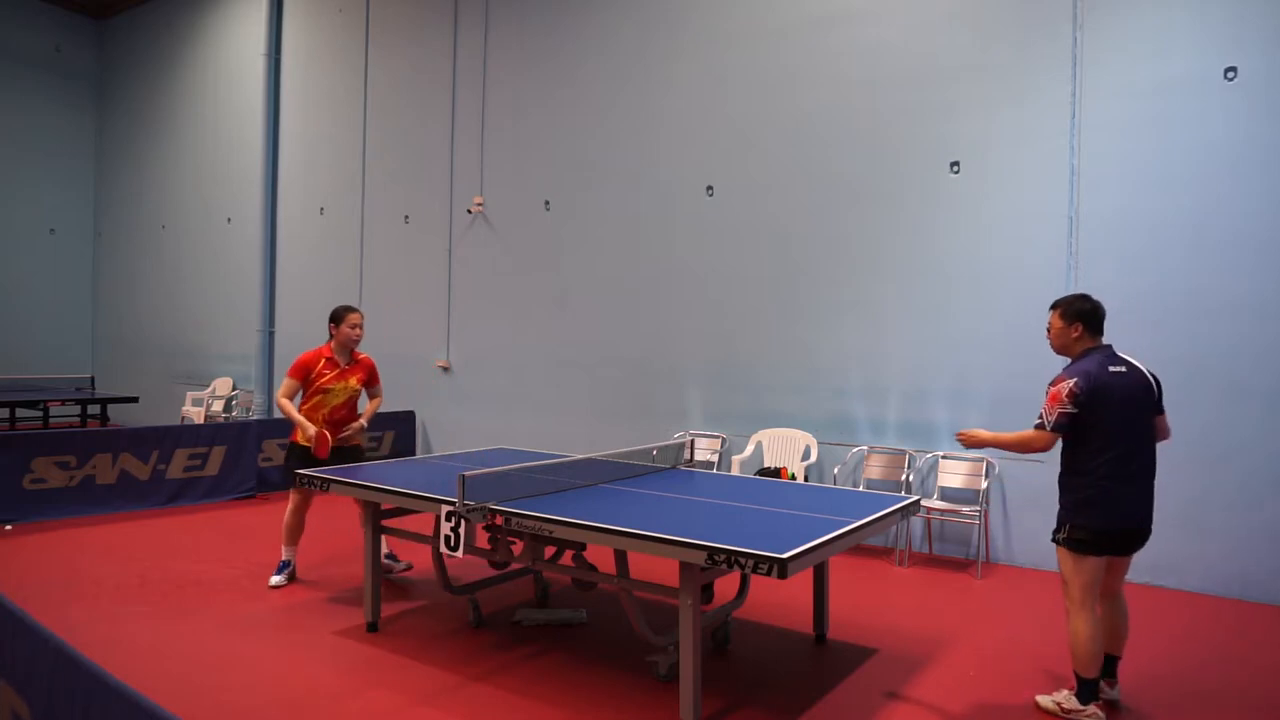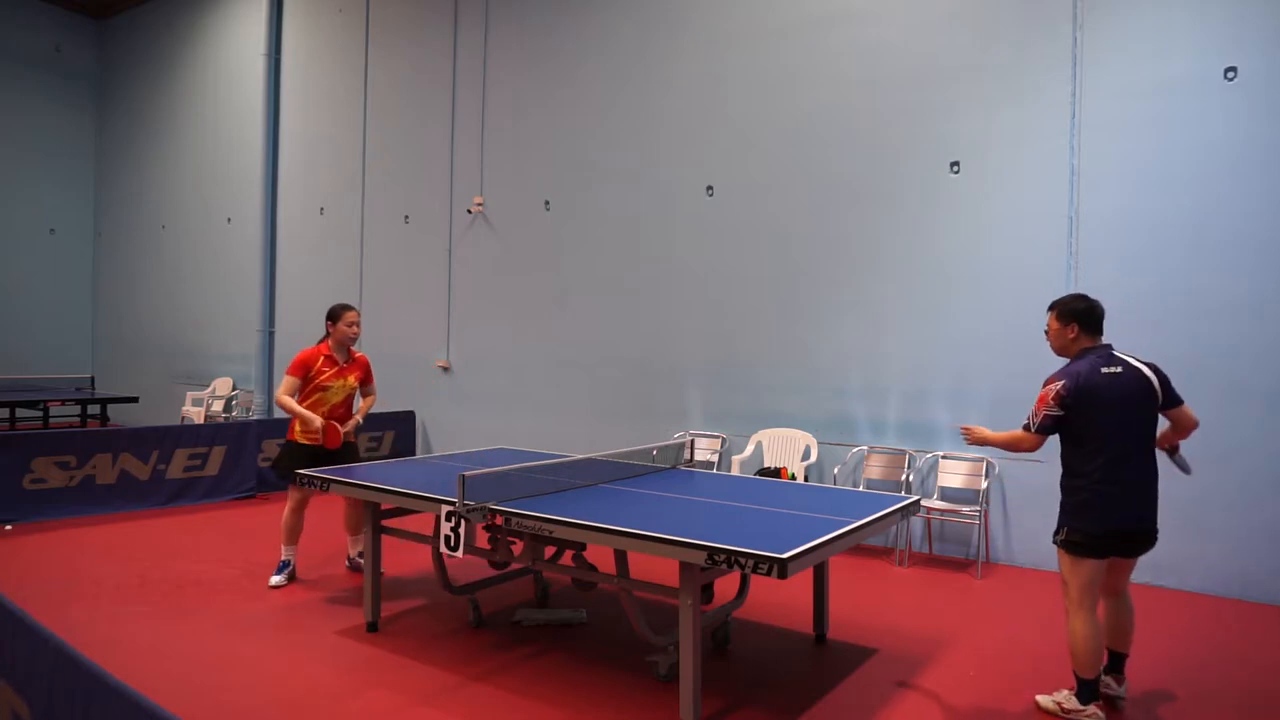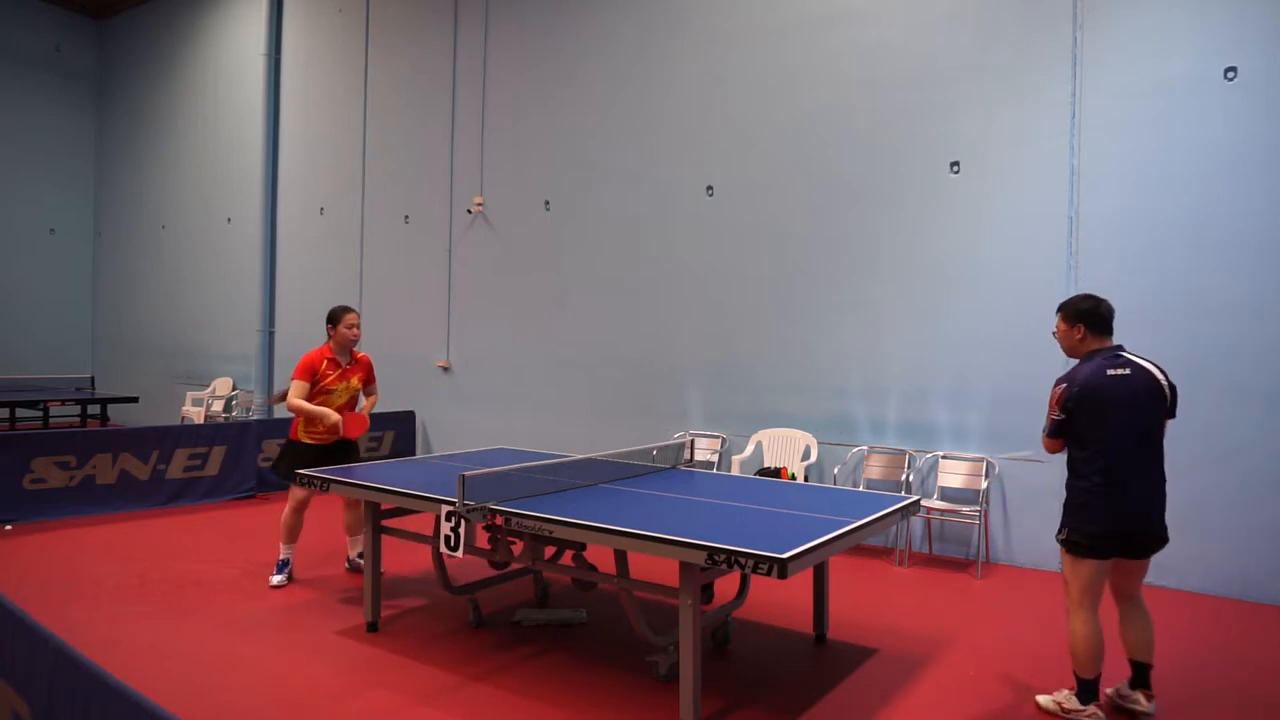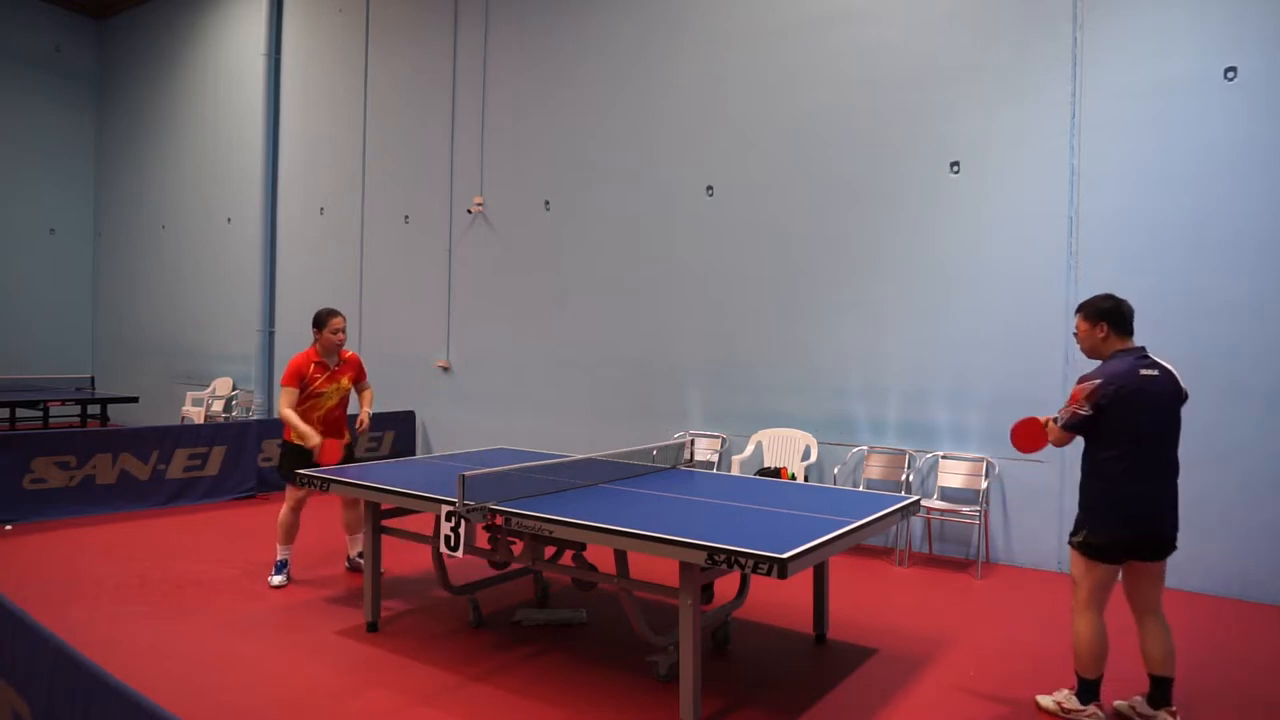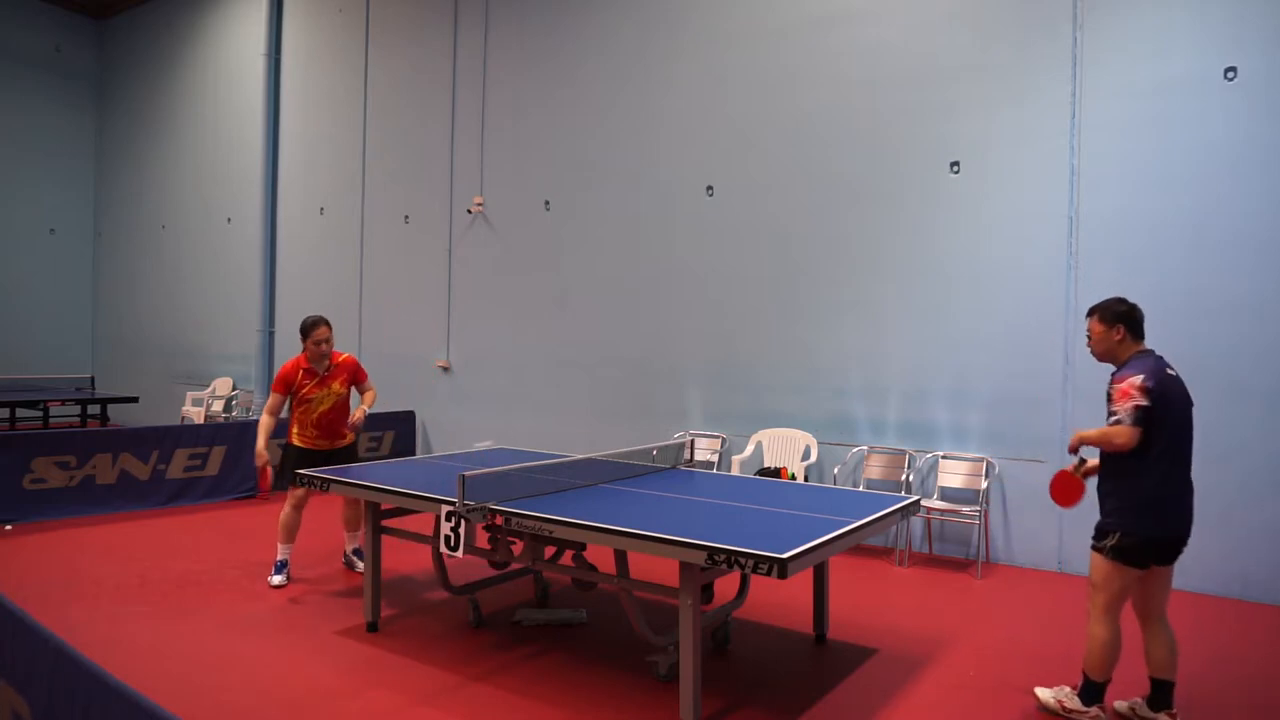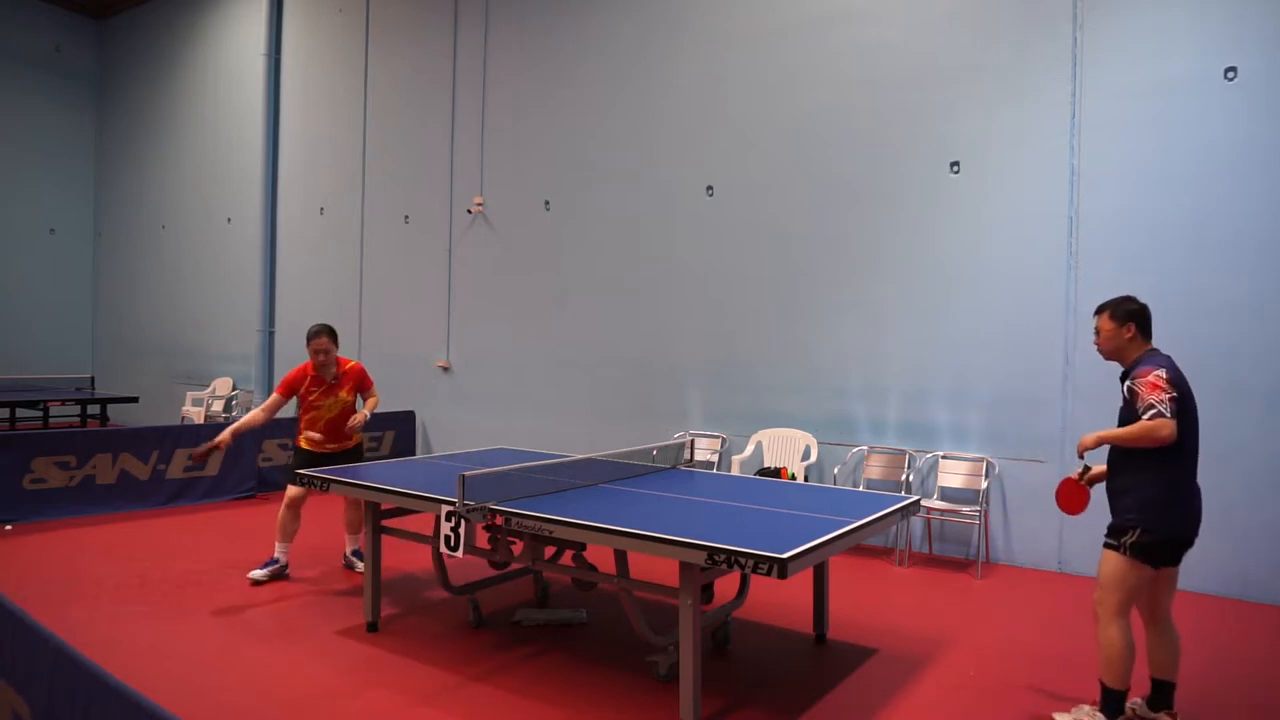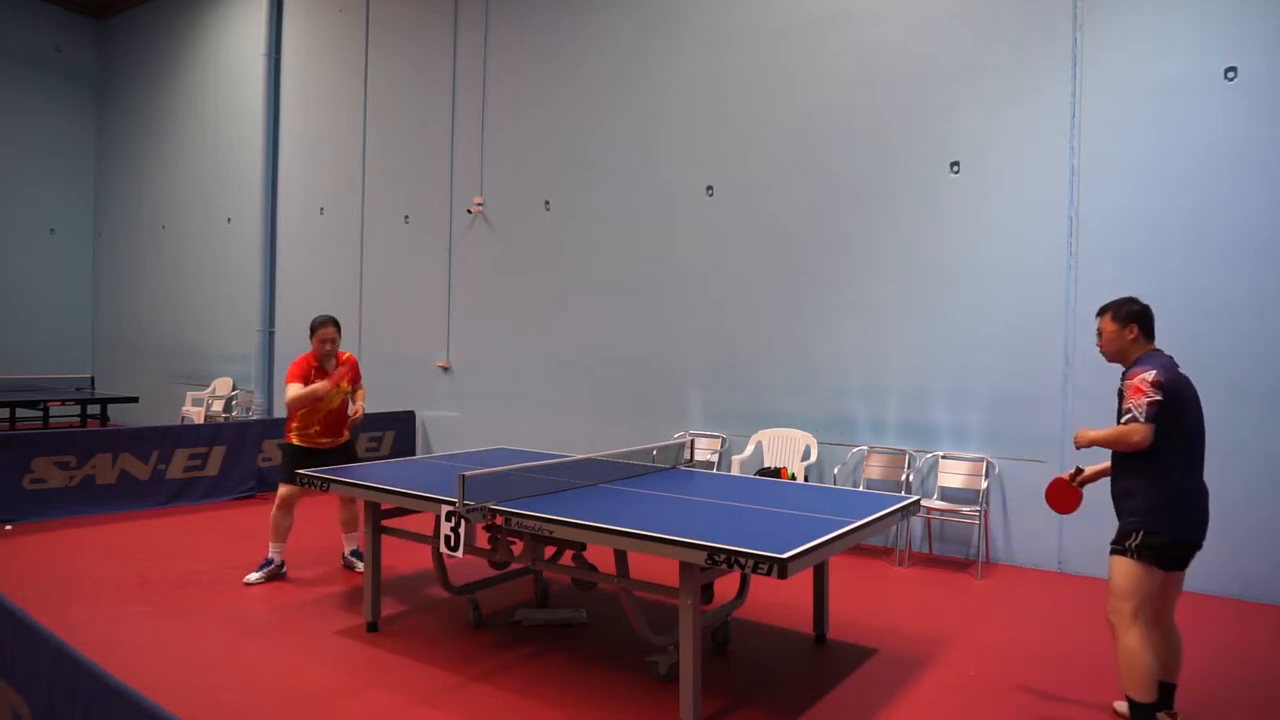
dt=0.2s
person 1, frame 1
left shoulder: (1072, 381)
right shoulder: (1141, 374)
left elbow: (1041, 440)
right elbow: (1161, 431)
left wrist: (985, 438)
left hip: (1089, 511)
right hip: (1136, 510)
left knee: (1080, 606)
right knee: (1111, 593)
right ankle: (1108, 678)
person 1, frame 2
left shoulder: (1064, 383)
right shoulder: (1144, 372)
left elbow: (1028, 441)
right elbow: (1187, 423)
left wrist: (986, 437)
right wrist: (1159, 441)
left hip: (1088, 513)
right hip: (1139, 511)
left knee: (1080, 606)
right knee: (1116, 592)
right ankle: (1114, 676)
person 1, frame 3
left shoulder: (1071, 385)
right shoulder: (1155, 375)
left elbow: (1053, 445)
left wrist: (1069, 430)
left hip: (1091, 515)
right hip: (1145, 513)
left knee: (1081, 607)
right knee: (1129, 597)
person 1, frame 4
left shoulder: (1098, 382)
right shoulder: (1170, 377)
left elbow: (1059, 437)
left wrist: (1059, 418)
right wrist: (1073, 417)
left hip: (1107, 517)
right hip: (1158, 516)
left knee: (1087, 608)
right knee: (1148, 609)
person 1, frame 5
left shoulder: (1132, 378)
right shoulder: (1168, 376)
left elbow: (1125, 438)
left wrist: (1085, 437)
right wrist: (1097, 464)
left hip: (1133, 518)
right hip: (1171, 517)
left knee: (1101, 610)
right knee: (1153, 614)
person 1, frame 6
left shoulder: (1150, 373)
right shoulder: (1158, 372)
left elbow: (1162, 431)
left wrist: (1101, 436)
right wrist: (1103, 472)
left hip: (1149, 516)
right hip: (1172, 515)
left knee: (1109, 610)
right knee: (1156, 614)
person 1, frame 7
left shoulder: (1144, 375)
right shoulder: (1168, 374)
left elbow: (1137, 437)
left wrist: (1091, 437)
right wrist: (1096, 472)
left hip: (1153, 518)
right hip: (1181, 517)
left knee: (1124, 619)
right knee: (1159, 616)
person 2, frame 1
left shoulder: (365, 365)
right shoulder: (309, 360)
left elbow: (376, 397)
right elbow: (282, 398)
left wrist: (362, 422)
right wrist: (304, 424)
left hip: (347, 443)
right hip: (309, 444)
right knee: (298, 503)
left ankle: (385, 557)
right ankle: (287, 563)
person 2, frame 2
left shoulder: (361, 362)
right shoulder: (308, 358)
left elbow: (370, 395)
right elbow: (282, 397)
left wrist: (357, 419)
right wrist: (310, 417)
left hip: (342, 441)
right hip: (305, 441)
left knee: (356, 497)
right knee: (297, 501)
left ankle: (356, 556)
right ankle: (287, 563)
person 2, frame 3
left shoulder: (363, 362)
right shoulder: (312, 360)
left elbow: (372, 394)
right elbow: (292, 402)
left wrist: (362, 416)
right wrist: (324, 412)
left hip: (343, 442)
right hip: (307, 442)
left knee: (354, 498)
right knee: (298, 500)
left ankle: (356, 557)
right ankle: (285, 562)
person 2, frame 4
left shoulder: (352, 361)
right shoulder: (299, 364)
left elbow: (365, 389)
right elbow: (284, 410)
left wrist: (365, 411)
right wrist: (308, 433)
left hip: (338, 441)
right hip: (302, 443)
left knee: (352, 496)
right knee: (294, 500)
left ankle: (356, 556)
right ankle: (282, 563)
person 2, frame 5
left shoulder: (348, 364)
right shoulder: (290, 371)
left elbow: (369, 390)
right elbow: (270, 413)
left wrist: (362, 409)
right wrist: (261, 444)
left hip: (341, 443)
right hip: (303, 446)
left knee: (353, 495)
right knee: (296, 499)
left ankle: (352, 552)
right ankle: (282, 563)
person 2, frame 6
left shoulder: (355, 370)
right shoulder: (298, 376)
left elbow: (372, 396)
right elbow: (265, 411)
left wrist: (364, 414)
right wrist: (232, 430)
left hip: (347, 447)
right hip: (310, 448)
left knee: (355, 498)
right knee: (292, 499)
left ankle: (353, 553)
right ankle: (279, 561)
person 2, frame 7
left shoulder: (349, 362)
right shoulder: (300, 367)
left elbow: (358, 389)
right elbow: (291, 400)
left wrist: (359, 405)
right wrist: (316, 389)
left hip: (338, 443)
right hip: (301, 444)
left knee: (349, 495)
right knee: (285, 498)
left ankle: (351, 553)
right ankle: (275, 562)
